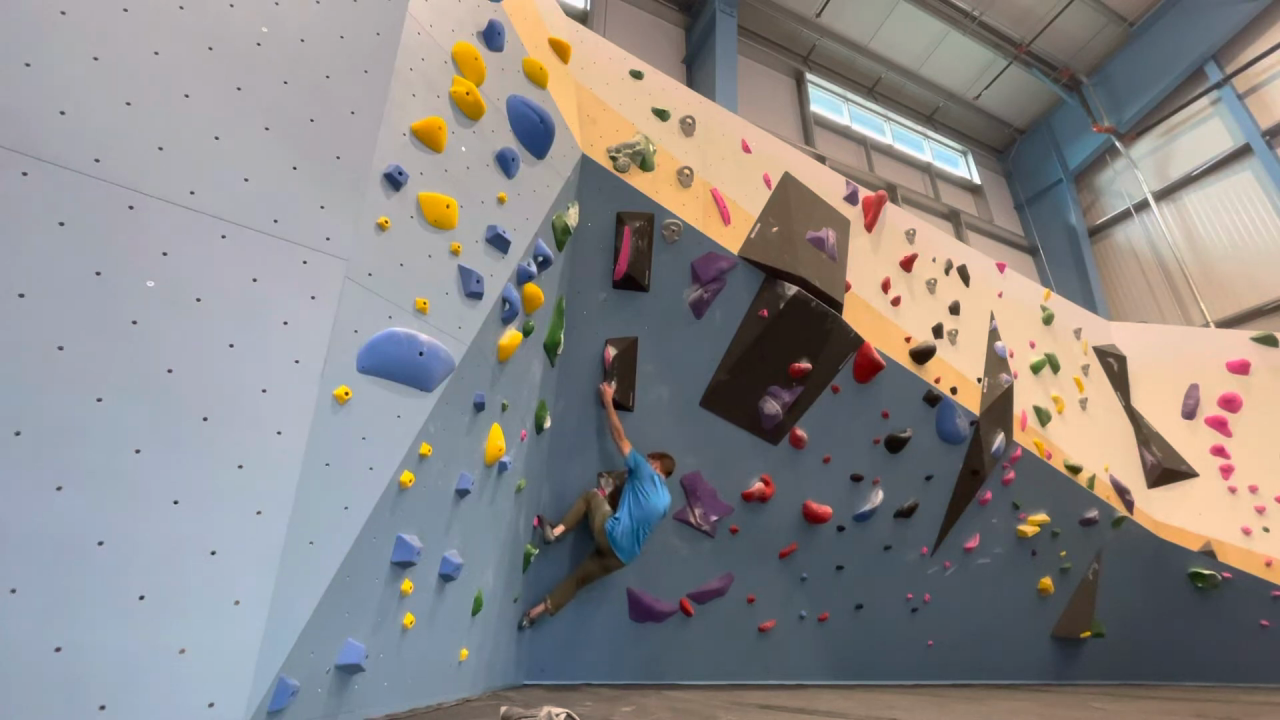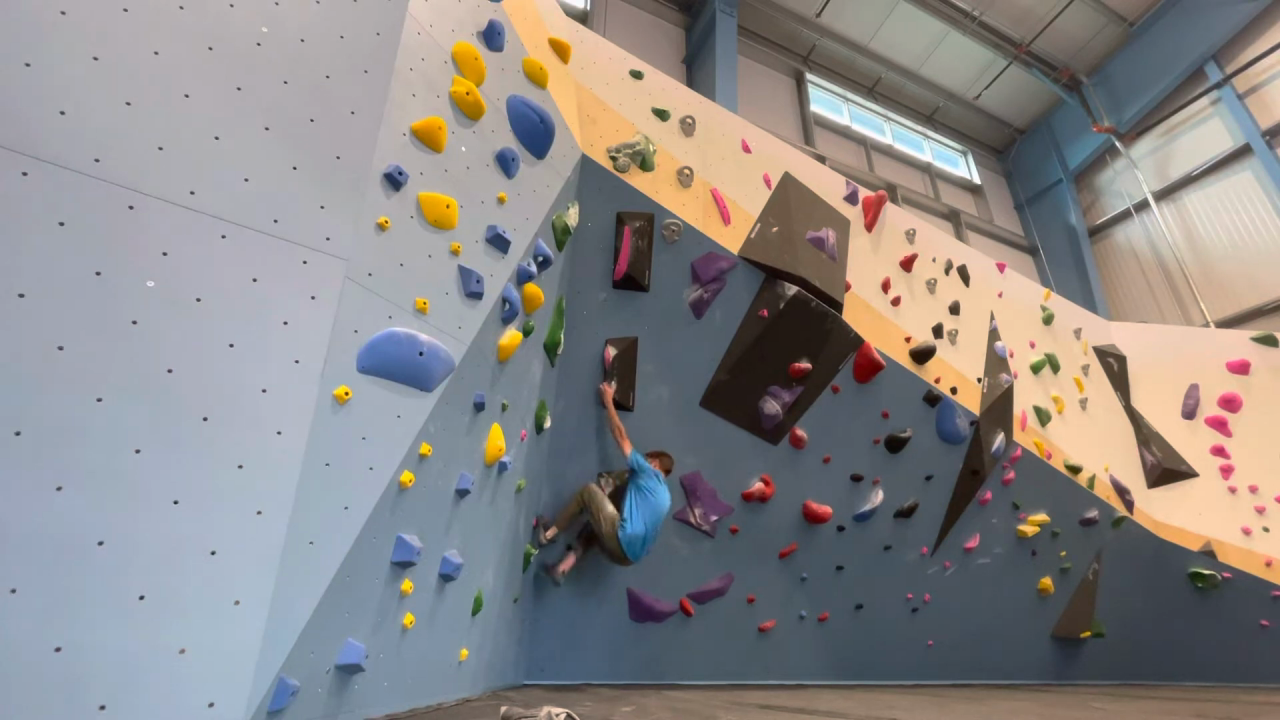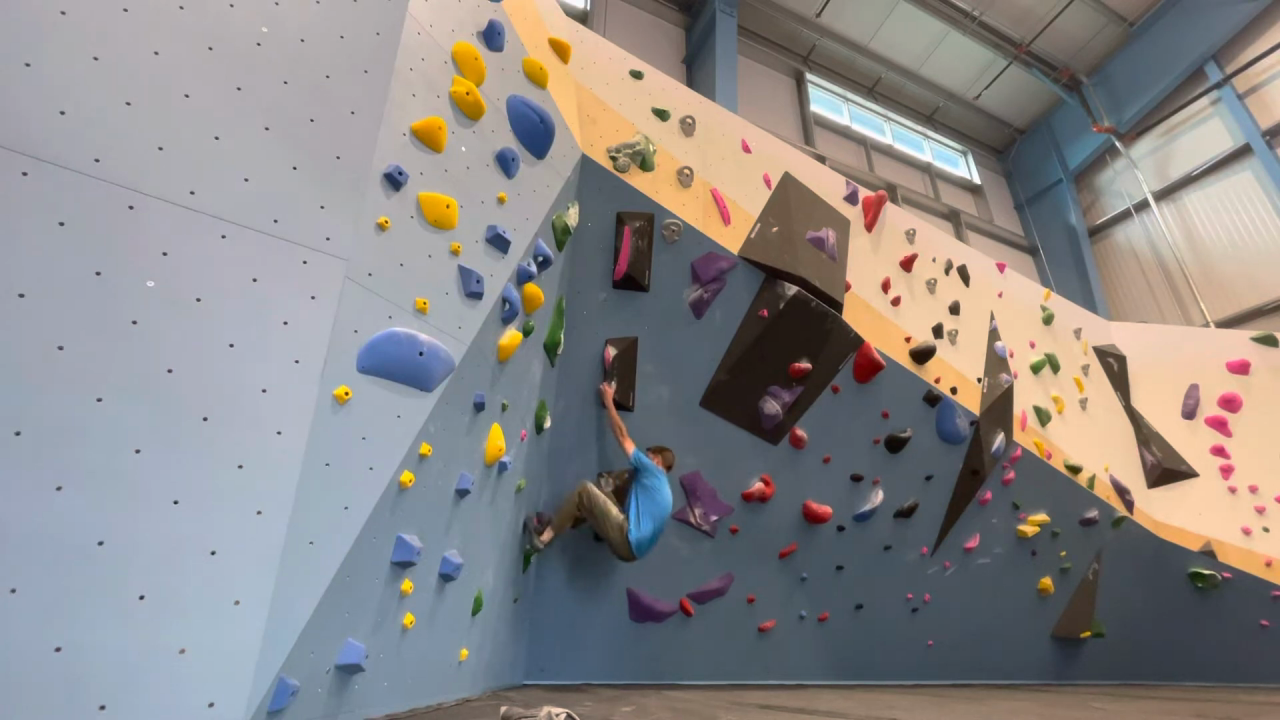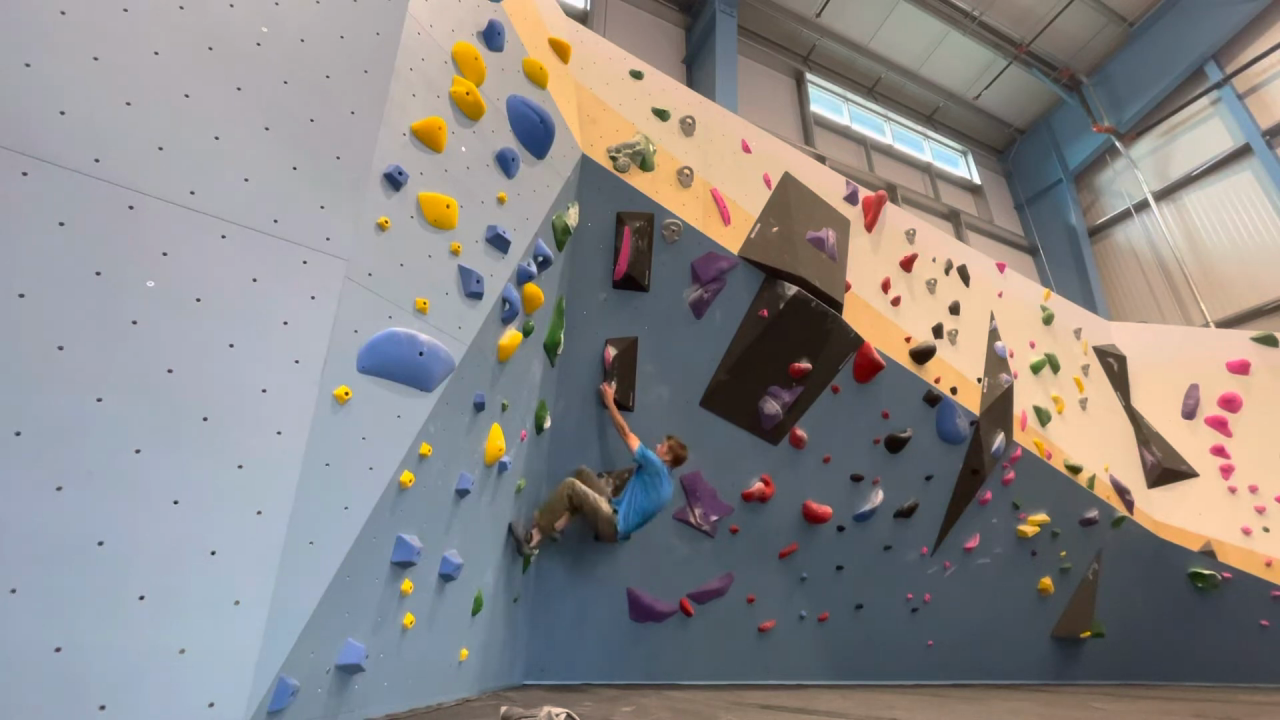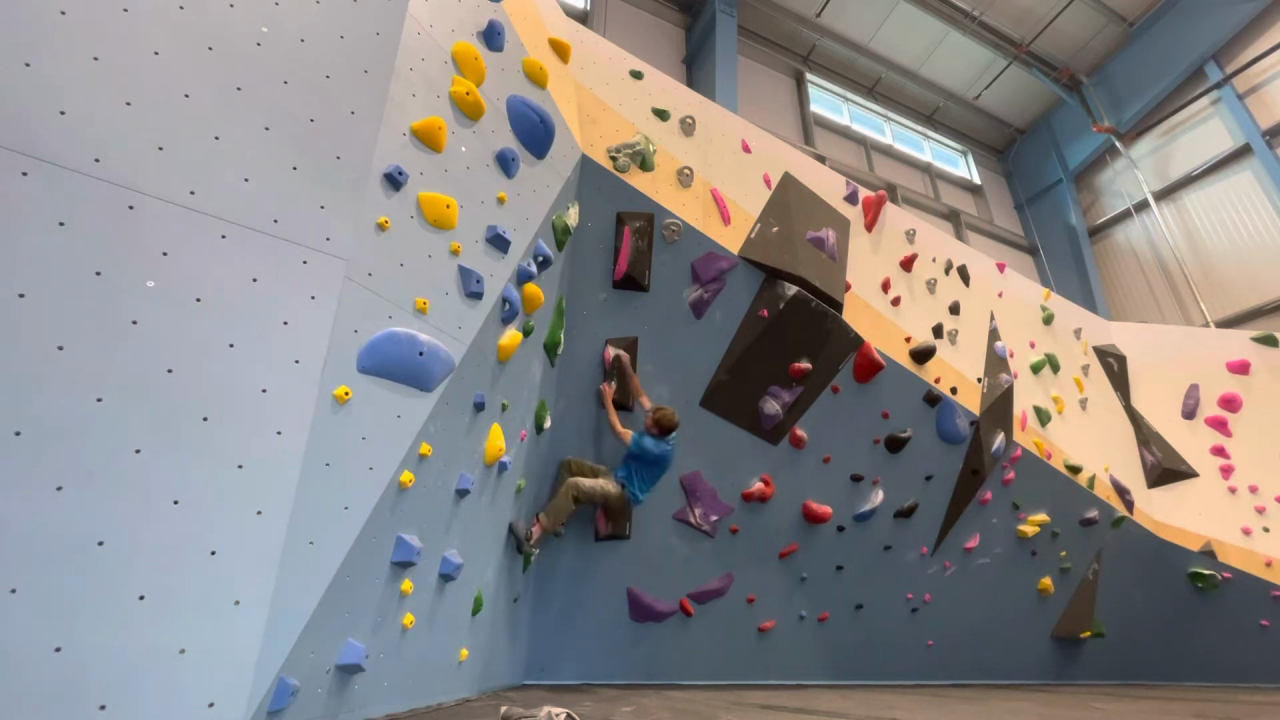
dt=0.4s
person 1, frame 1
left shoulder: (644, 472)
right shoulder: (665, 498)
left elbow: (620, 437)
left wrist: (608, 401)
left hip: (610, 535)
right hip: (624, 556)
left knee: (592, 494)
right knee: (579, 577)
left ankle: (556, 530)
right ankle: (538, 611)
person 1, frame 2
left shoulder: (648, 473)
right shoulder: (664, 495)
left elbow: (621, 438)
left wrist: (608, 401)
left hip: (621, 539)
right hip: (630, 554)
left knee: (590, 490)
right knee: (591, 530)
left ankle: (549, 533)
right ankle: (564, 567)
person 1, frame 3
left shoulder: (650, 470)
right shoulder: (663, 487)
left elbow: (622, 435)
left wrist: (608, 401)
left hip: (626, 541)
right hip: (630, 547)
left knee: (585, 489)
right knee: (591, 504)
left ankle: (544, 538)
right ankle: (550, 531)
person 1, frame 4
left shoulder: (655, 464)
right shoulder: (664, 479)
left elbow: (625, 433)
left wrist: (609, 401)
left hip: (612, 523)
right hip: (613, 517)
left knee: (571, 485)
right knee: (582, 473)
left ankle: (533, 540)
right ankle: (557, 525)
person 1, frame 5
left shoulder: (653, 447)
right shoulder: (665, 432)
left elbow: (619, 431)
right elbow: (641, 397)
left wrist: (608, 401)
right wrist: (627, 368)
left hip: (623, 491)
right hip: (617, 477)
left knee: (573, 486)
right knee: (568, 465)
left ankle: (532, 537)
right ankle: (557, 521)
